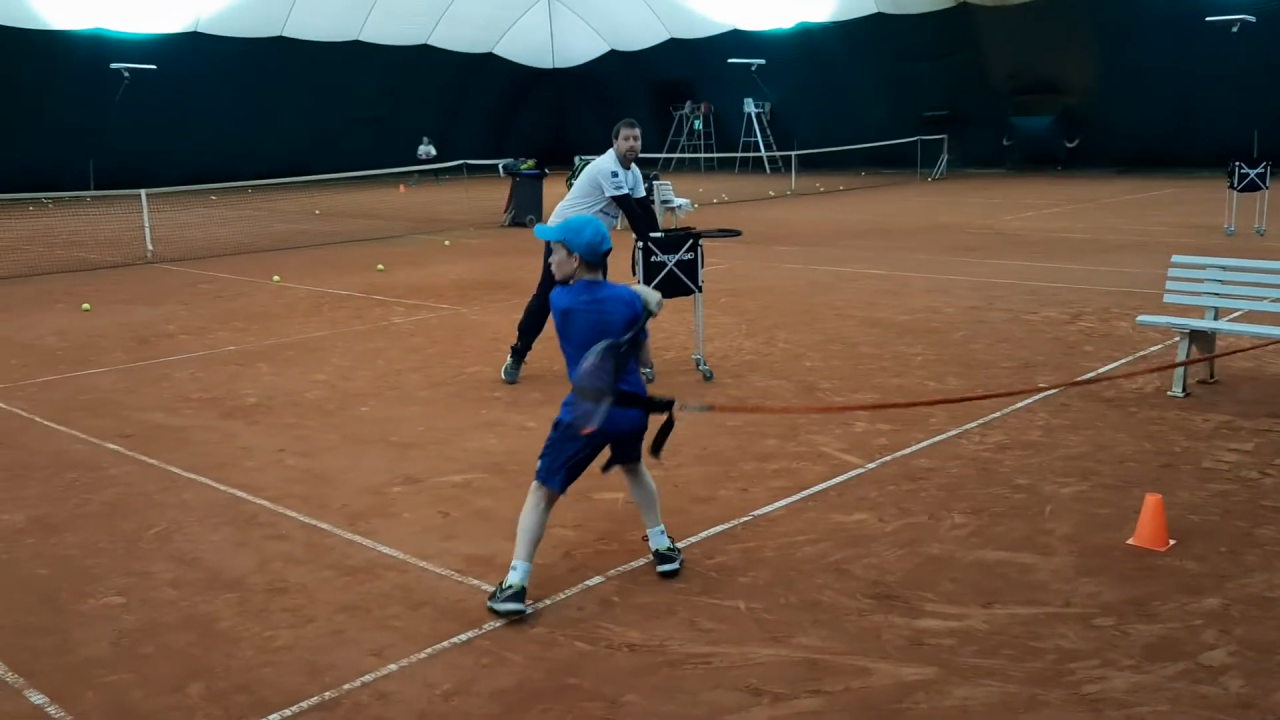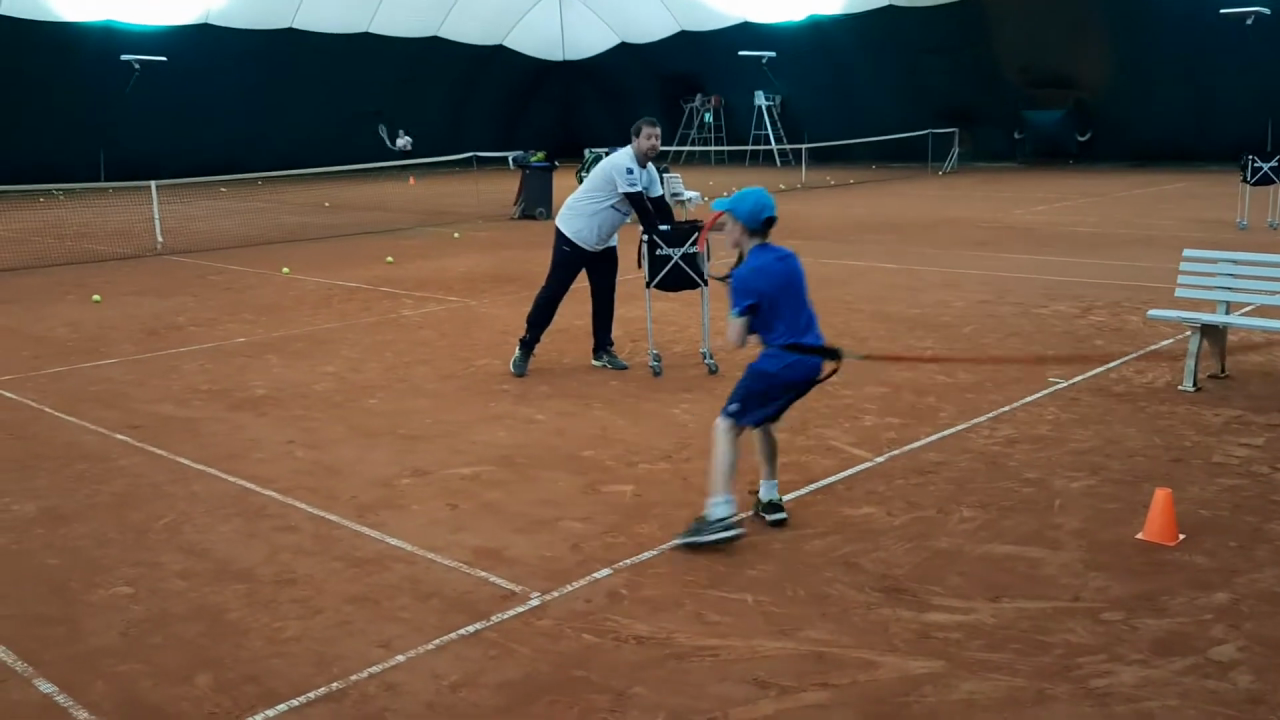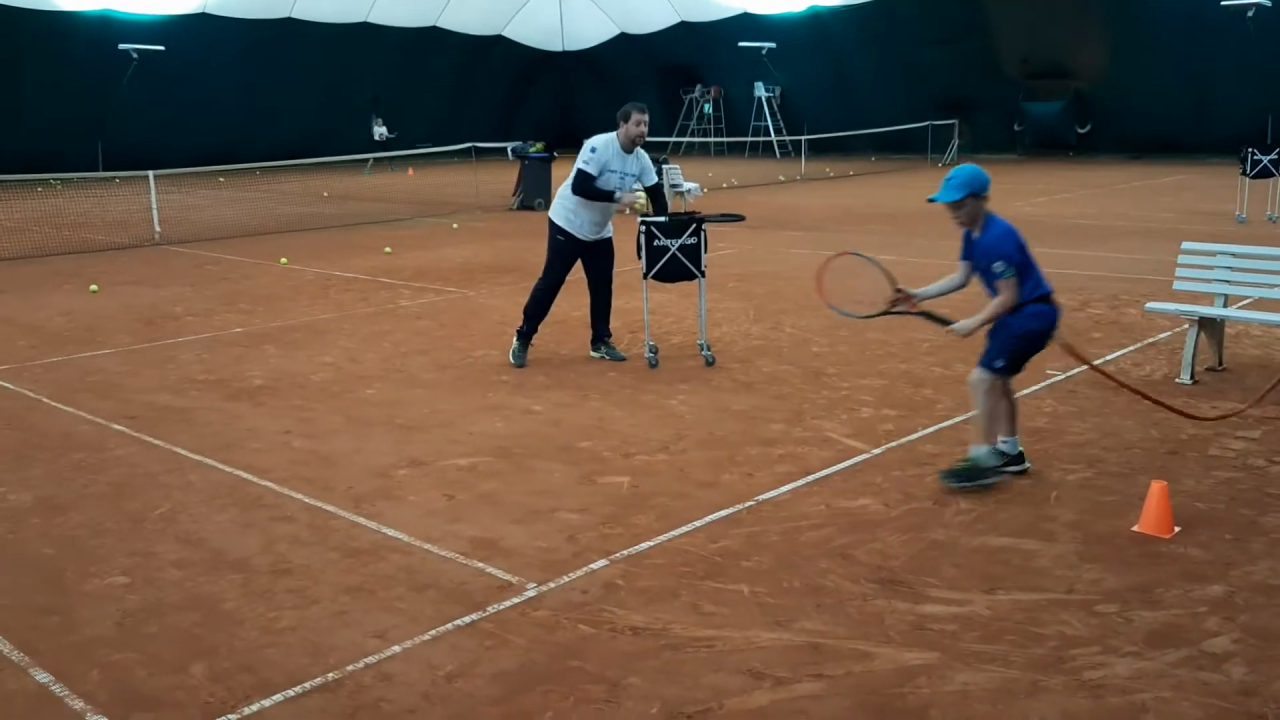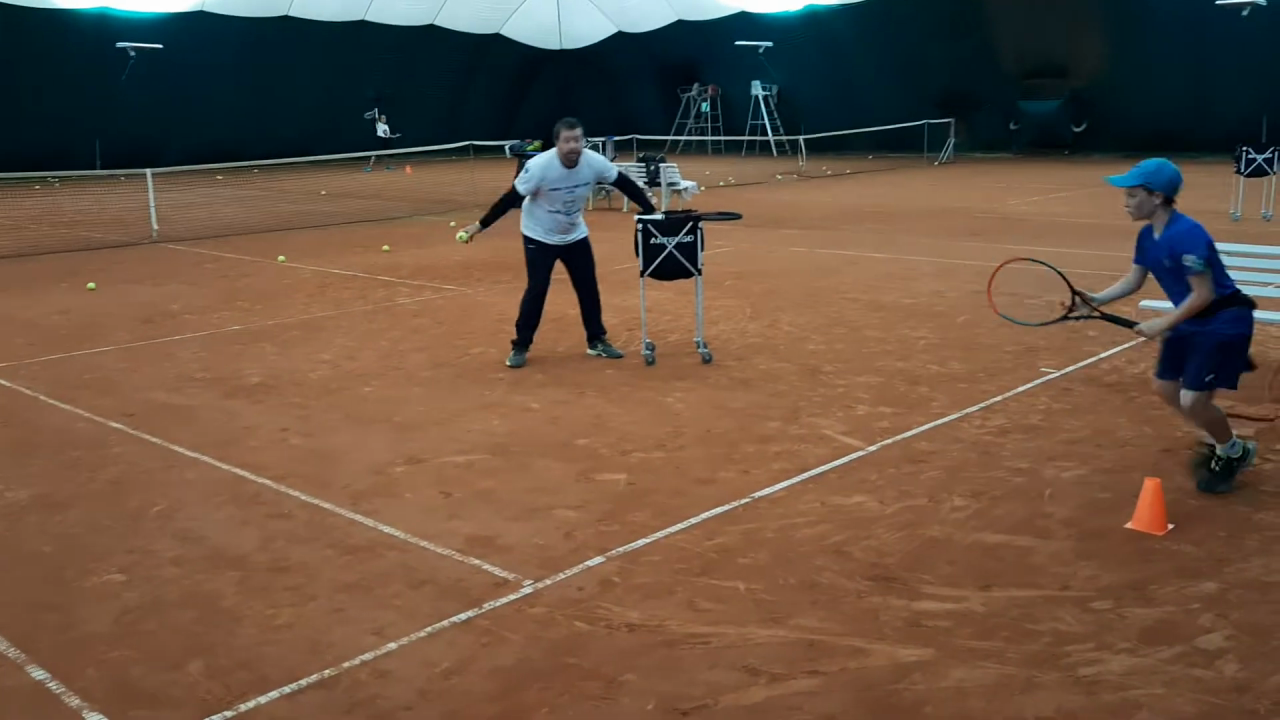
dt=0.5s
person 1, frame 1
left shoulder: (560, 300)
right shoulder: (631, 300)
right elbow: (638, 354)
right hip: (632, 409)
left knee: (541, 493)
right knee: (632, 467)
left ankle: (515, 584)
right ankle: (662, 547)
person 1, frame 2
left shoulder: (745, 275)
right shoulder: (789, 259)
left elbow: (737, 338)
left wrist: (746, 332)
left hip: (782, 362)
right hip: (810, 360)
left knee: (725, 428)
right knee: (758, 420)
left ankle: (718, 515)
right ankle: (769, 498)
person 1, frame 3
left shoulder: (999, 237)
right shoulder: (973, 234)
left elbow: (1009, 296)
right elbow: (961, 277)
left wrist: (973, 324)
right wrist: (917, 294)
left hip: (1033, 315)
right hip: (1017, 315)
left knee: (980, 381)
right knee: (996, 382)
left ankle: (983, 460)
right ankle: (1009, 452)
person 1, frame 4
left shoulder: (1187, 234)
right shoulder: (1148, 235)
left elbow: (1205, 293)
right elbow: (1134, 281)
left wrist: (1165, 325)
right wrist: (1096, 298)
left hip: (1224, 319)
right hip: (1192, 322)
left knee: (1192, 401)
right knee: (1165, 388)
left ankle: (1231, 453)
right ankle: (1225, 446)
person 2, frame 1
left shoulder: (633, 172)
right shoulder: (607, 168)
left elbow: (645, 209)
right elbow: (630, 212)
right knee: (546, 299)
right ankle: (516, 356)
person 2, frame 2
left shoulder: (649, 170)
right shoulder: (622, 164)
left elbow: (661, 207)
right elbow: (642, 209)
left hip: (604, 241)
right hip: (574, 233)
left knee: (605, 295)
right knee: (553, 292)
left ankle: (602, 350)
right ankle: (525, 348)
person 2, frame 3
left shoulder: (640, 158)
right shoulder: (599, 146)
left elbow: (656, 194)
right elbow: (579, 187)
right wrist: (617, 197)
left hip: (600, 231)
right hip: (568, 224)
left knee: (602, 286)
right knee: (550, 282)
left ankle: (600, 342)
right ankle: (523, 339)
person 2, frame 4
left shoulder: (593, 161)
right shoulder: (536, 167)
left elbow: (623, 182)
right elbow: (510, 199)
left wrist: (650, 209)
right wrist: (480, 225)
left hip: (574, 234)
right hip: (539, 236)
left knee: (588, 286)
right knee: (537, 289)
left ankle: (596, 340)
right ankle: (520, 346)
